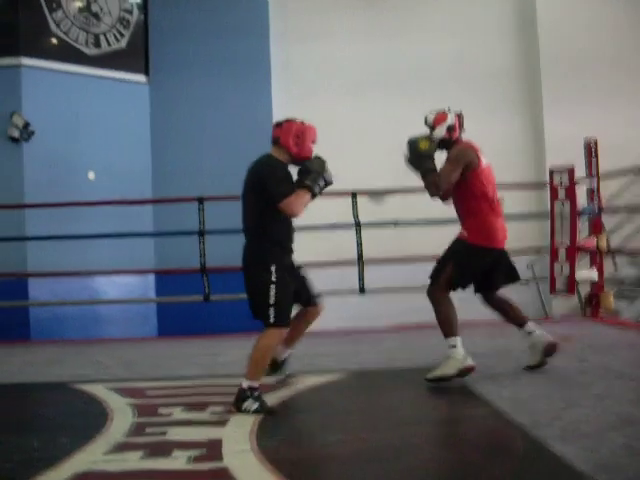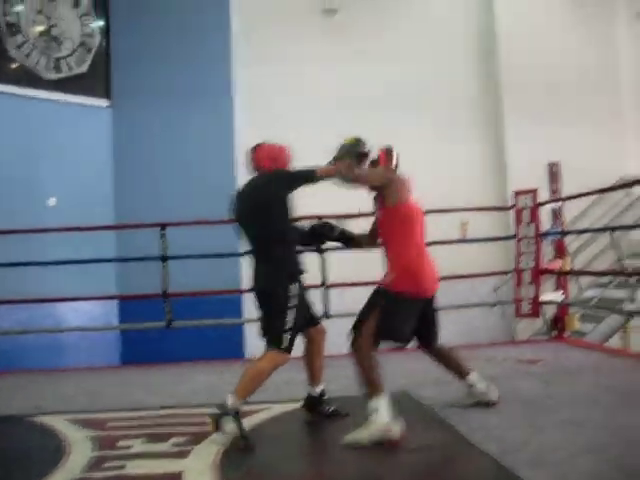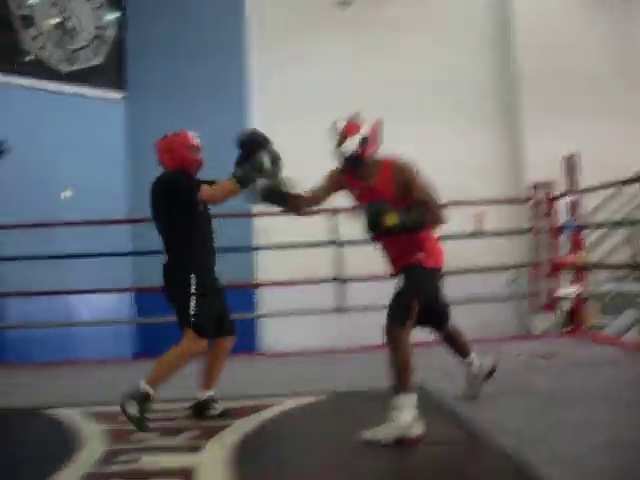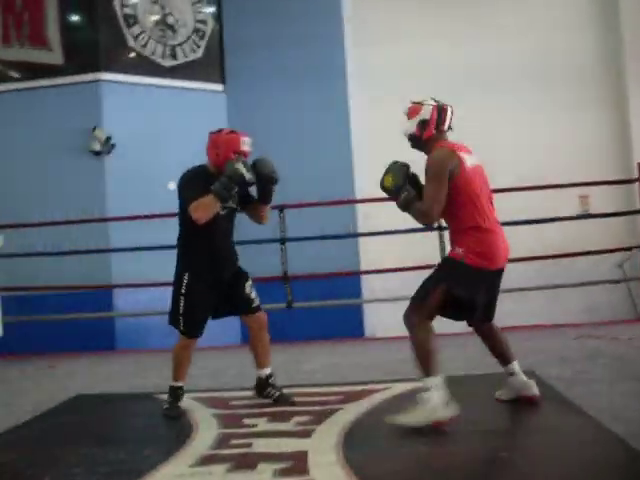
dt=0.5s
person 1, frame 1
left shoulder: (460, 152)
right shoulder: (469, 153)
left elbow: (438, 191)
right elbow: (444, 192)
left wrist: (424, 160)
right wrist: (426, 165)
left hip: (477, 234)
right hip: (494, 233)
left knee: (437, 289)
right knee: (490, 294)
left ankle: (457, 355)
right ankle: (538, 339)
person 1, frame 2
left shoulder: (391, 181)
right shoulder: (400, 195)
left elbow: (344, 173)
right elbow: (370, 240)
left wrist: (348, 162)
right wrist: (337, 234)
left hip: (404, 280)
right hip: (425, 278)
left knee: (362, 341)
right knee: (428, 342)
left ankle: (381, 420)
right ankle: (480, 388)
person 1, frame 3
left shoulder: (400, 171)
right shoulder: (343, 176)
left elbow: (437, 216)
right elbow: (306, 204)
left wrist: (400, 220)
right wrist: (279, 195)
left hip: (422, 256)
right hip: (404, 260)
left knee: (397, 330)
right knee: (438, 320)
left ankle: (404, 418)
right ankle: (478, 366)
person 1, frame 4
left shoulder: (440, 158)
right shoulder: (461, 153)
left elbow: (428, 215)
left wrist: (400, 193)
right wrist: (415, 192)
left hip: (472, 251)
right hip: (493, 249)
left knee: (416, 316)
right knee: (482, 321)
left ankle: (434, 400)
right ankle: (520, 381)
person 2, frame 1
left shoulder: (272, 167)
right shoulder: (270, 168)
left elbow: (286, 203)
right elbow: (293, 208)
left wrist: (308, 181)
right wrist: (314, 181)
left hip: (277, 257)
right hip: (266, 259)
left knee: (313, 307)
right knee: (277, 326)
left ankle: (276, 358)
right ankle: (246, 392)
person 2, frame 2
left shoulder: (244, 198)
right shoulder: (272, 181)
right elbow: (322, 173)
left wrist: (307, 235)
right wrist: (346, 157)
left hip: (270, 276)
right hip: (282, 279)
left knee: (316, 333)
right knee: (279, 352)
left ankle: (316, 399)
right ankle: (229, 410)
person 2, frame 3
left shoulder: (183, 183)
right shoulder: (170, 182)
left elbow: (215, 192)
right elbow: (213, 195)
left wrist: (247, 164)
right wrist: (251, 172)
left hip: (202, 272)
right hip: (188, 274)
left knee: (224, 339)
right knee: (195, 342)
left ankle: (205, 401)
right ankle: (139, 397)
person 2, frame 4
left shoulder: (233, 178)
right shoulder: (193, 178)
left elbow: (261, 217)
right elbow: (199, 215)
left wrist: (264, 189)
right wrist: (226, 184)
left hip: (227, 266)
right hip: (195, 270)
left knee: (257, 321)
right knee: (188, 336)
left ankle: (265, 383)
right ankle: (175, 392)
